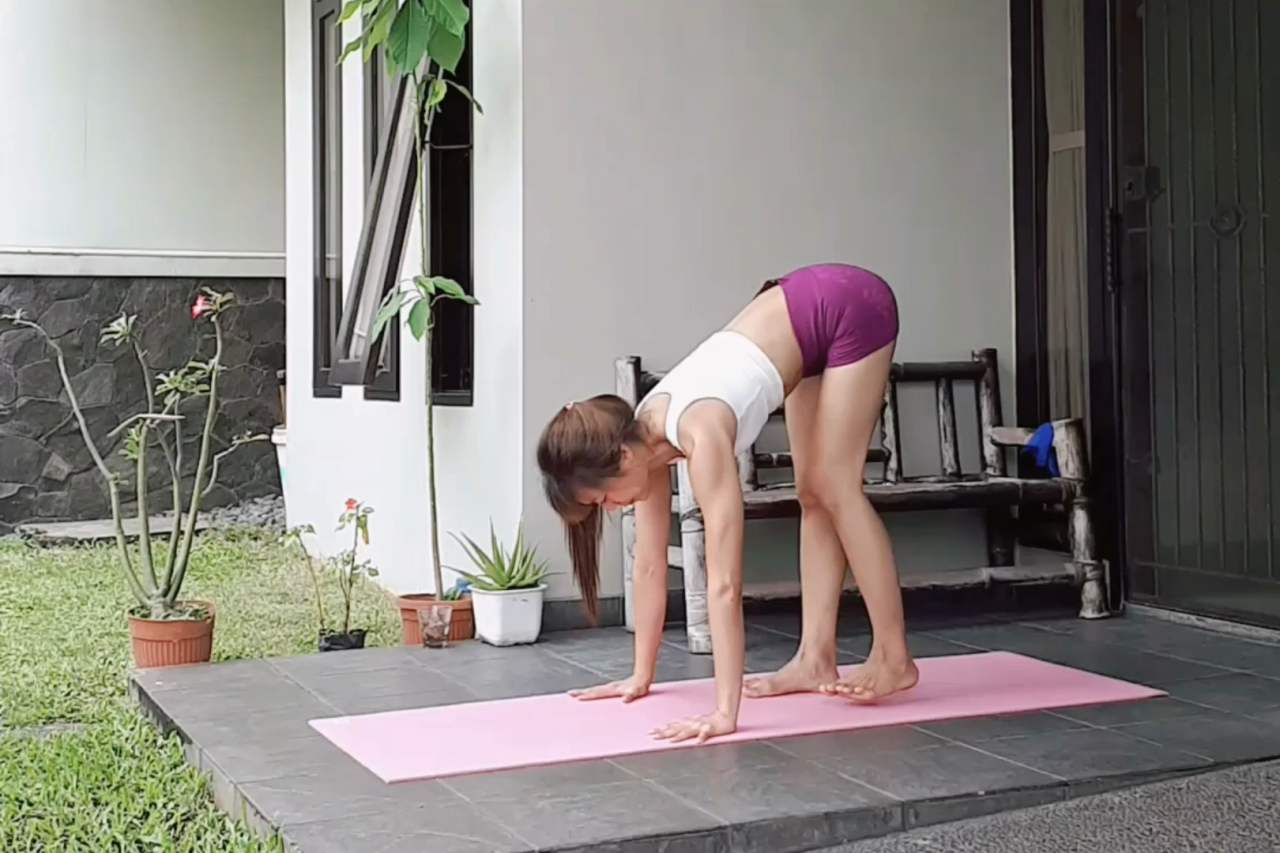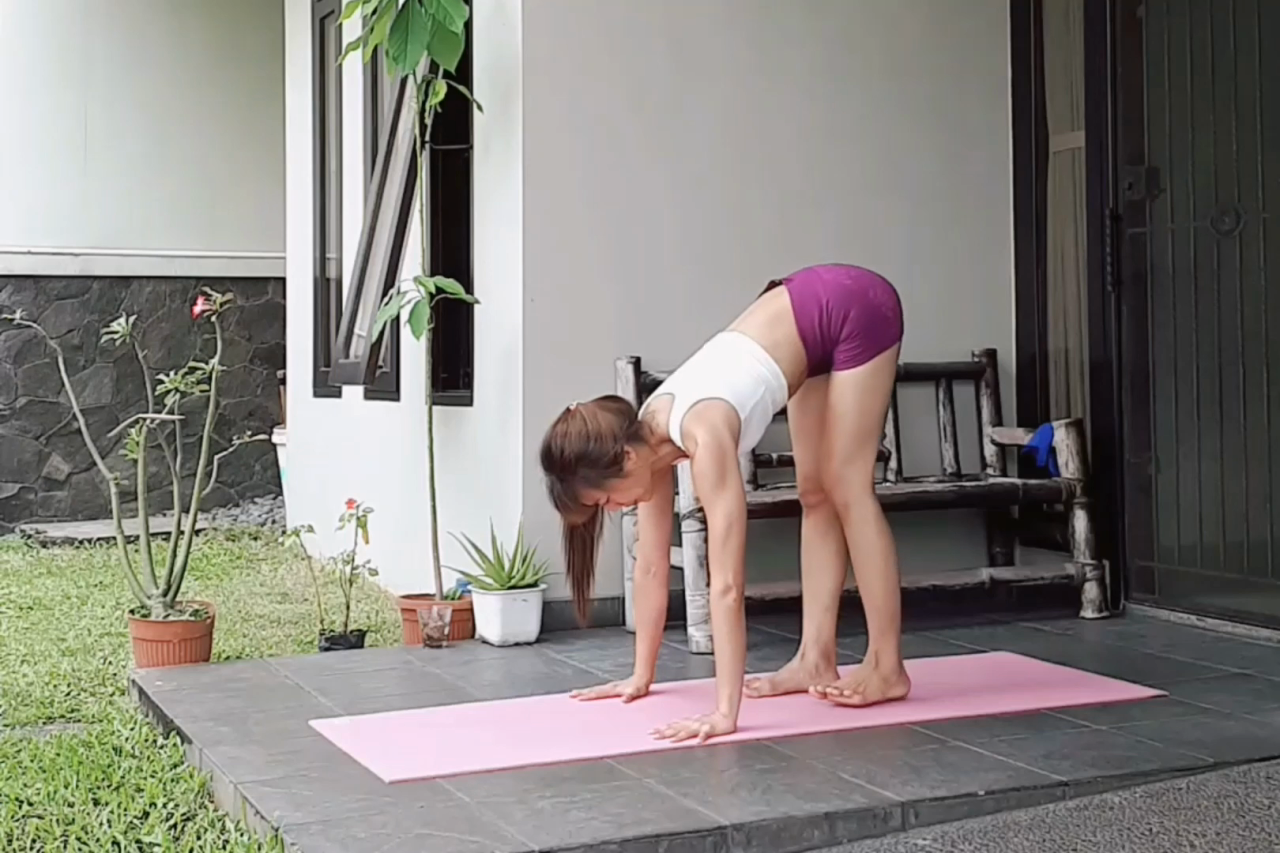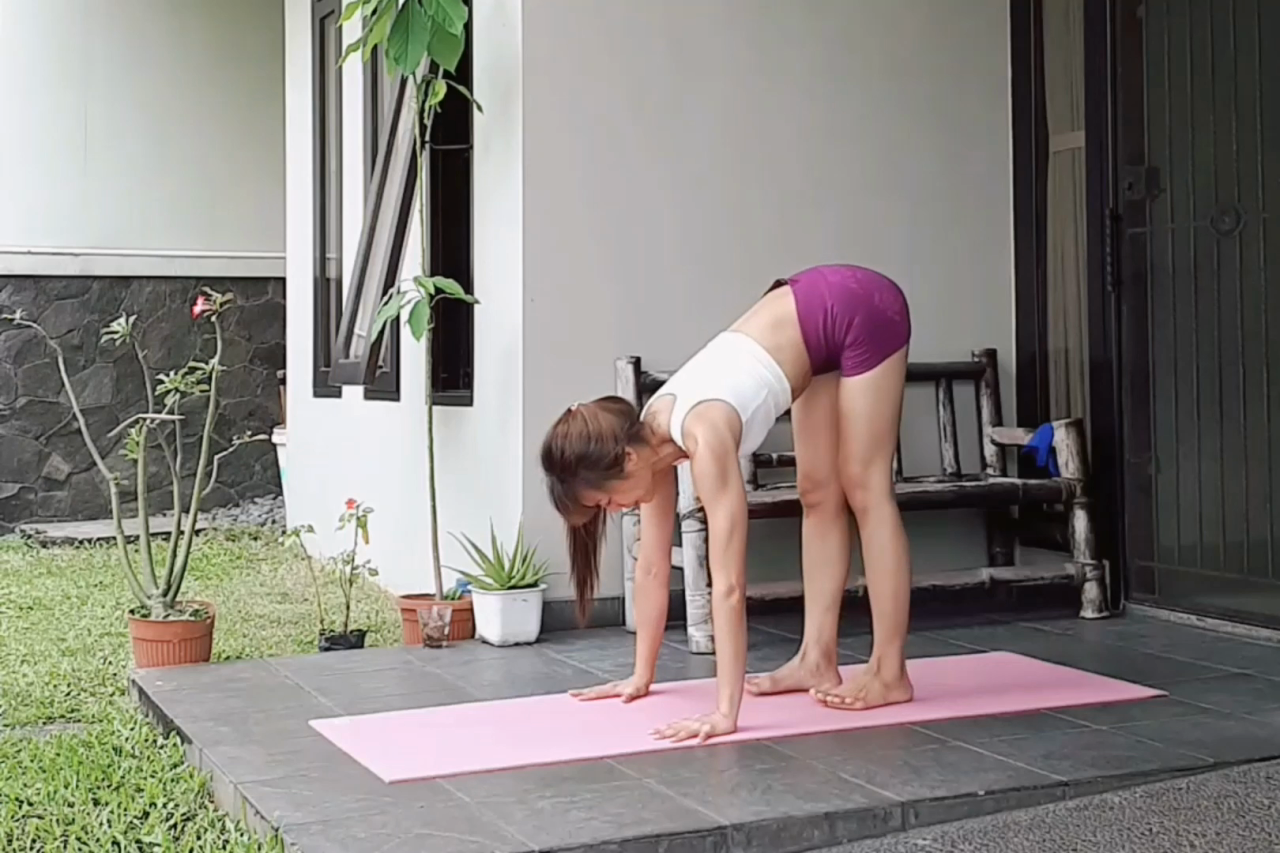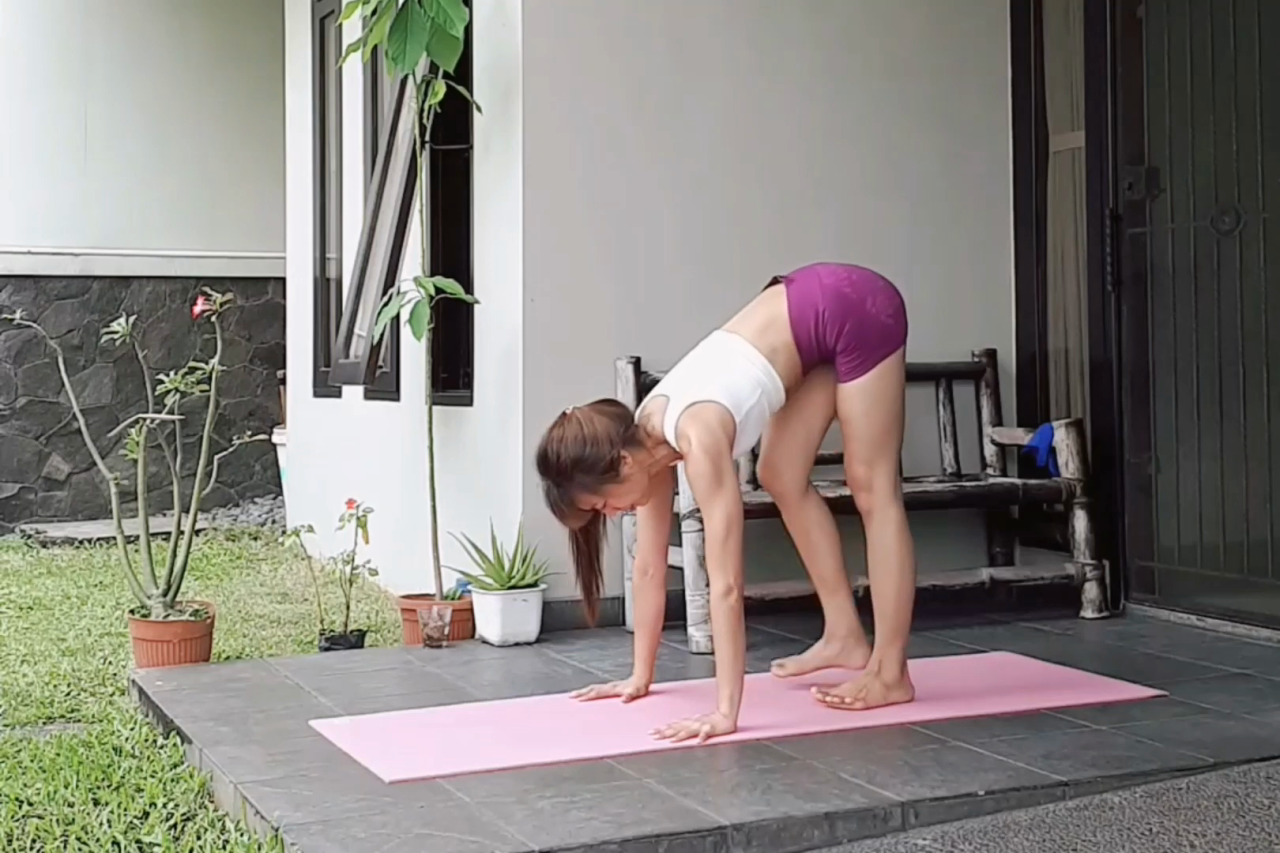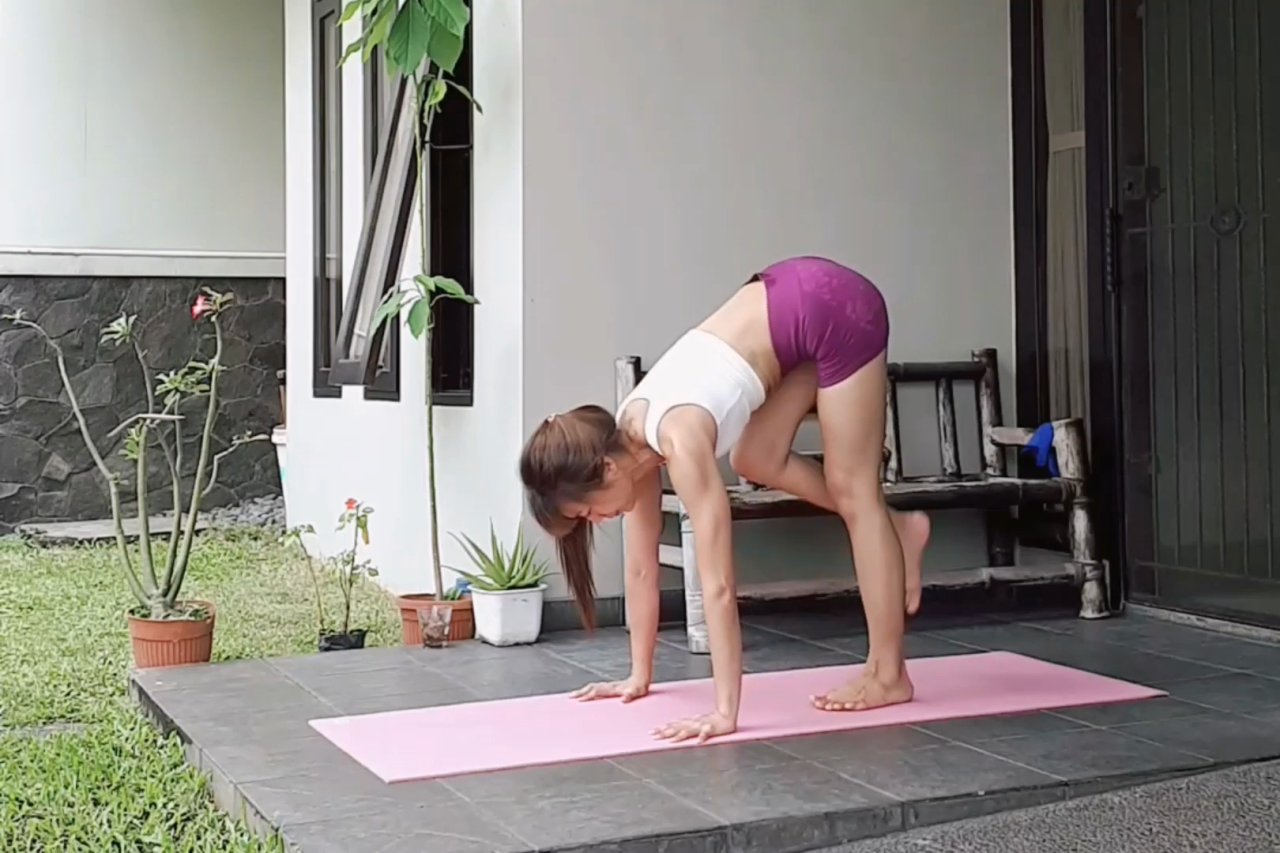
dt=0.2s
person 1, frame 1
left shoulder: (697, 432)
right shoulder: (646, 431)
left elbow: (723, 581)
right elbow: (649, 565)
left wrist: (725, 711)
right wrist: (640, 676)
left hip: (852, 307)
right hip: (807, 315)
left knee: (835, 485)
right knee: (812, 494)
left ankle: (894, 660)
right ankle: (816, 660)
person 1, frame 2
left shoulder: (700, 433)
right shoulder: (650, 433)
left elbow: (726, 582)
right elbow: (650, 566)
left wrist: (726, 712)
right wrist: (640, 676)
left hip: (855, 307)
right hip: (809, 313)
left knee: (846, 486)
right knee: (815, 492)
left ankle: (887, 668)
right ankle: (816, 661)
person 1, frame 3
left shoulder: (701, 435)
right shoulder: (653, 434)
left elbow: (728, 584)
right elbow: (652, 566)
left wrist: (726, 712)
right wrist: (640, 676)
left hip: (861, 308)
right hip: (815, 312)
left knee: (865, 489)
right knee: (817, 491)
left ankle: (890, 674)
right ankle: (818, 659)
person 1, frame 4
left shoulder: (695, 435)
right shoulder: (646, 435)
left elbow: (725, 584)
right elbow: (649, 566)
left wrist: (726, 712)
right wrist: (640, 676)
left hip: (854, 307)
right hip: (813, 307)
left knee: (870, 487)
right knee: (782, 481)
left ankle: (891, 673)
right ankle: (845, 634)
person 1, frame 5
left shoulder: (676, 438)
right shoulder: (628, 437)
left elbow: (717, 585)
right elbow: (641, 567)
left wrist: (726, 711)
right wrist: (639, 675)
left hip: (836, 306)
right hip: (790, 297)
left knee: (850, 489)
right knee: (755, 464)
right ankle: (895, 535)
